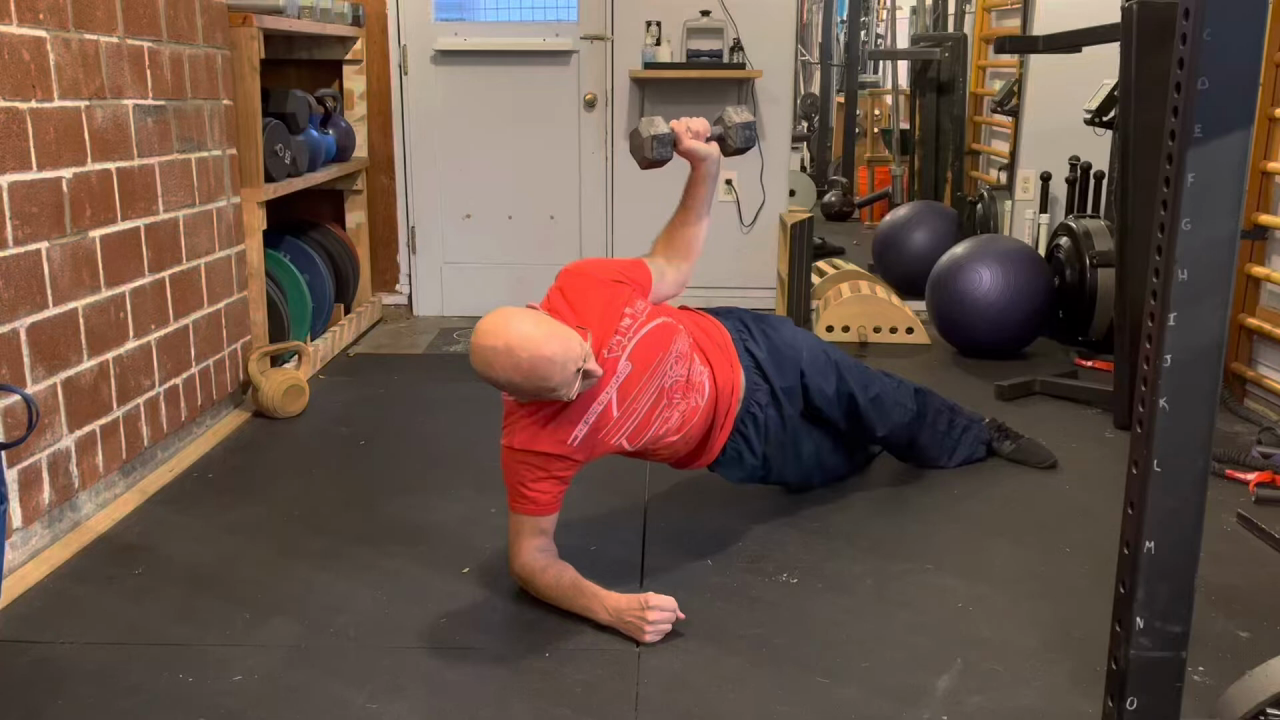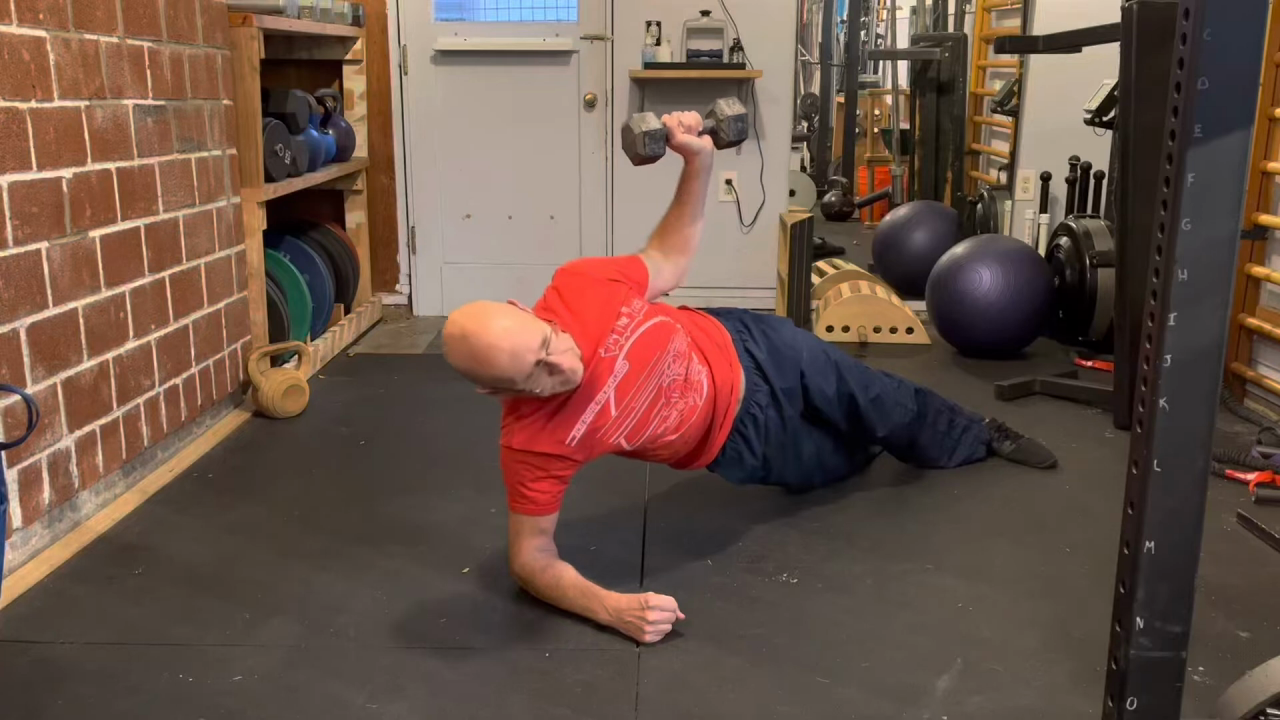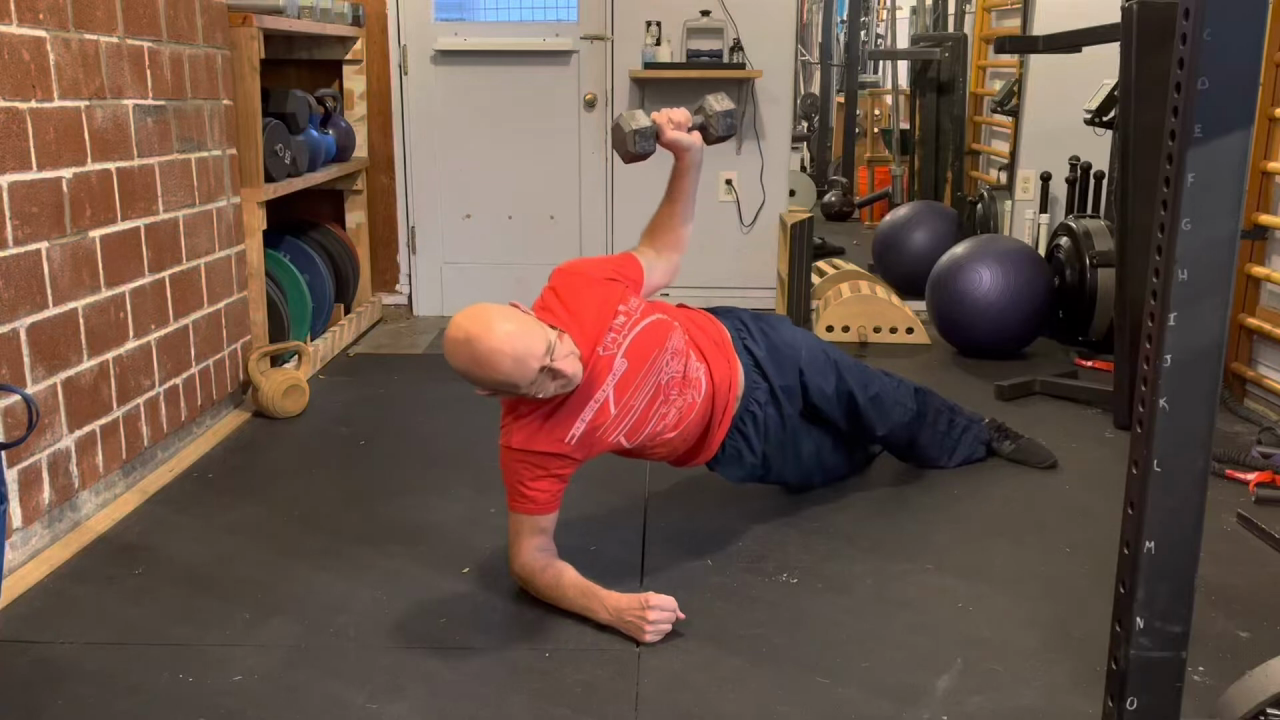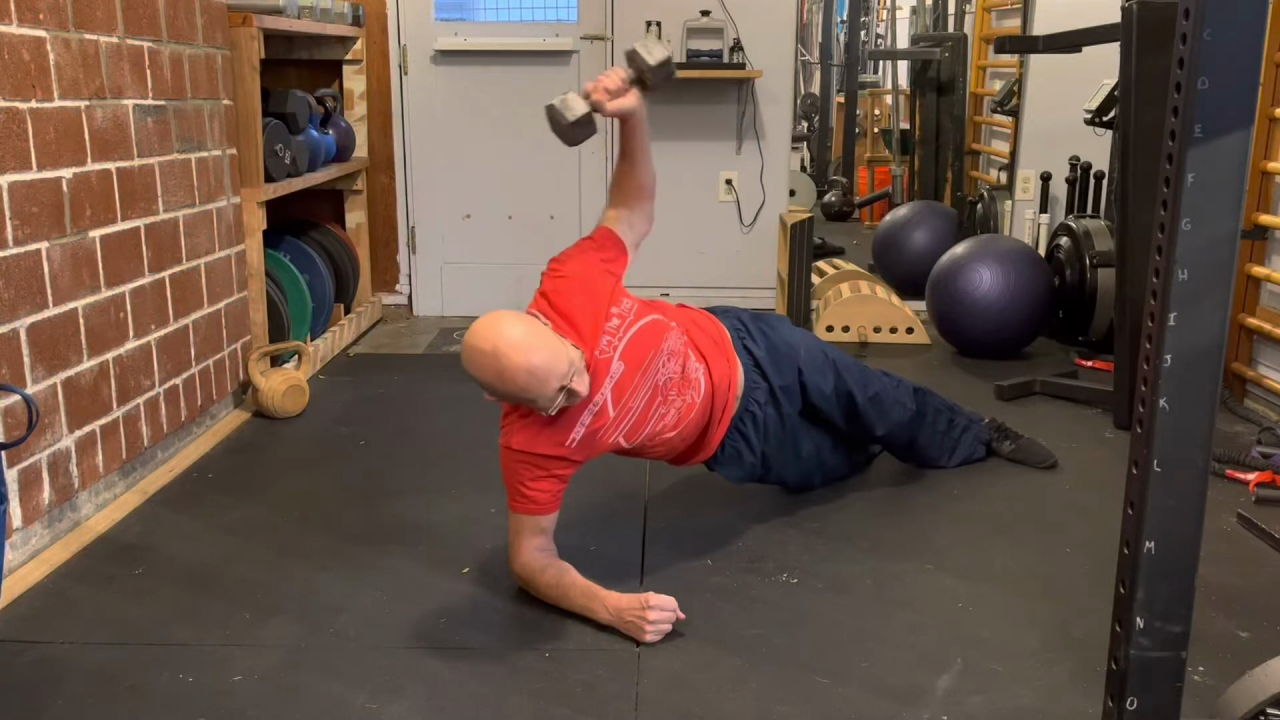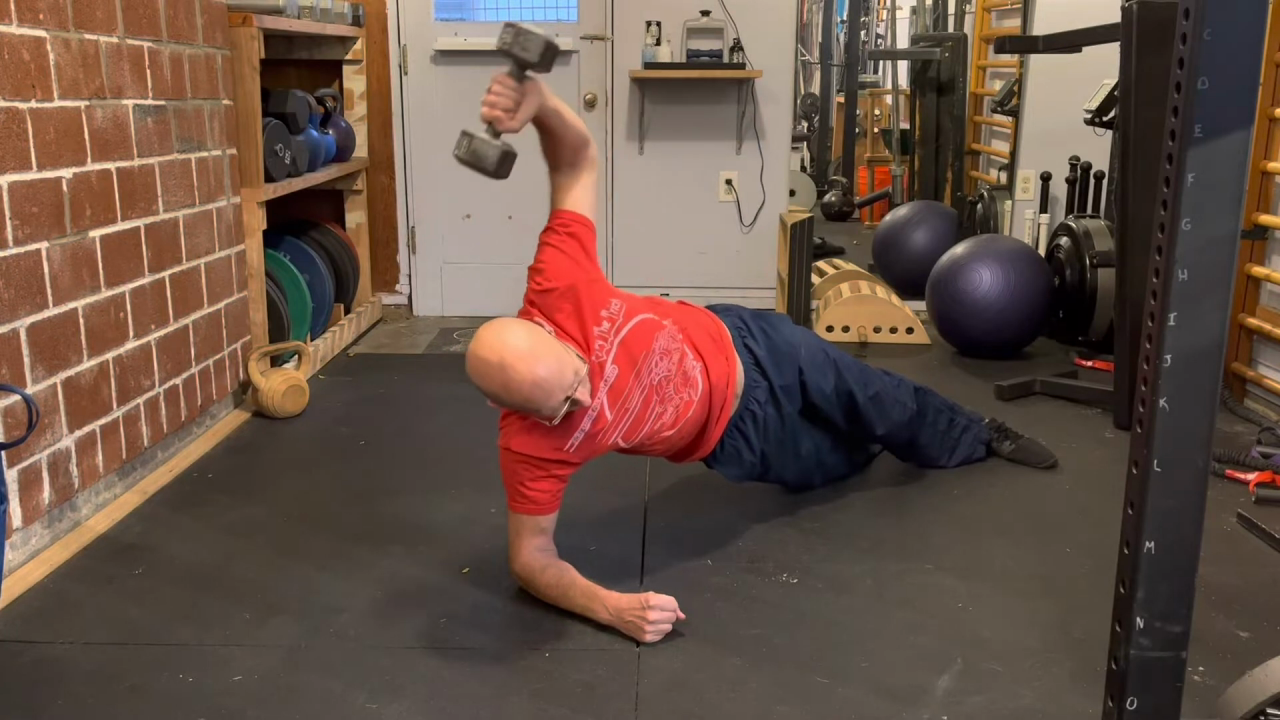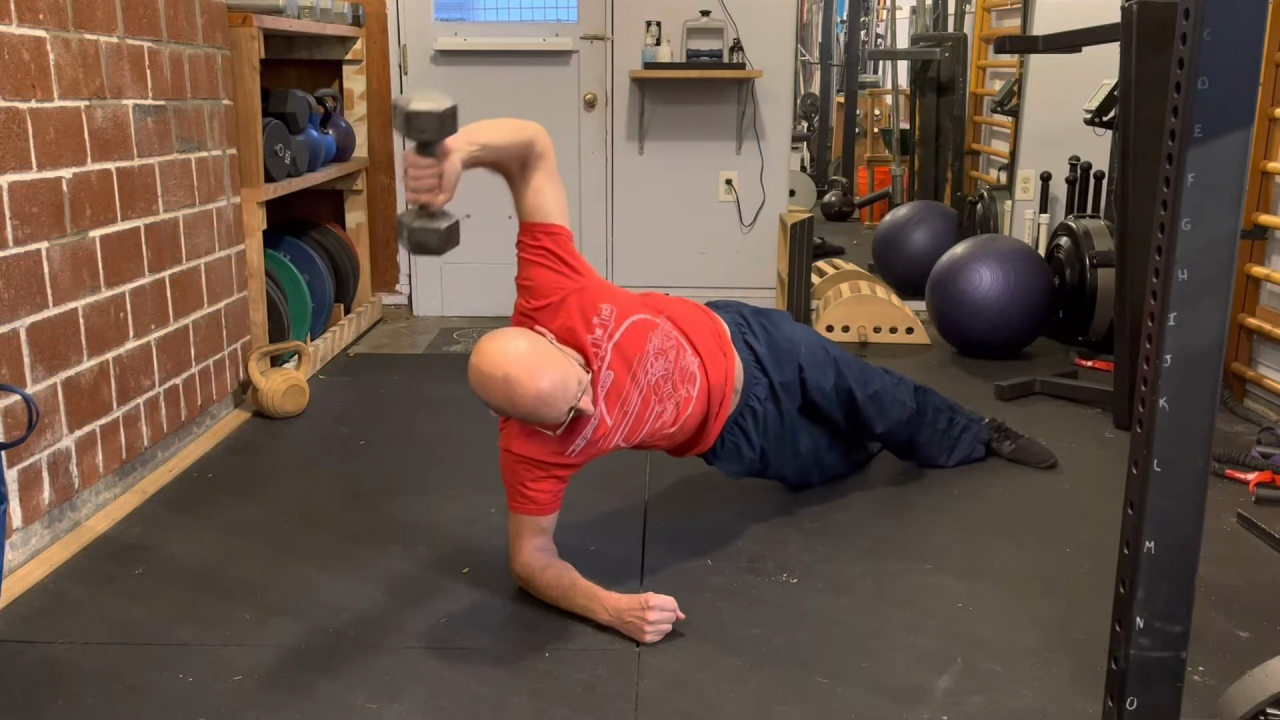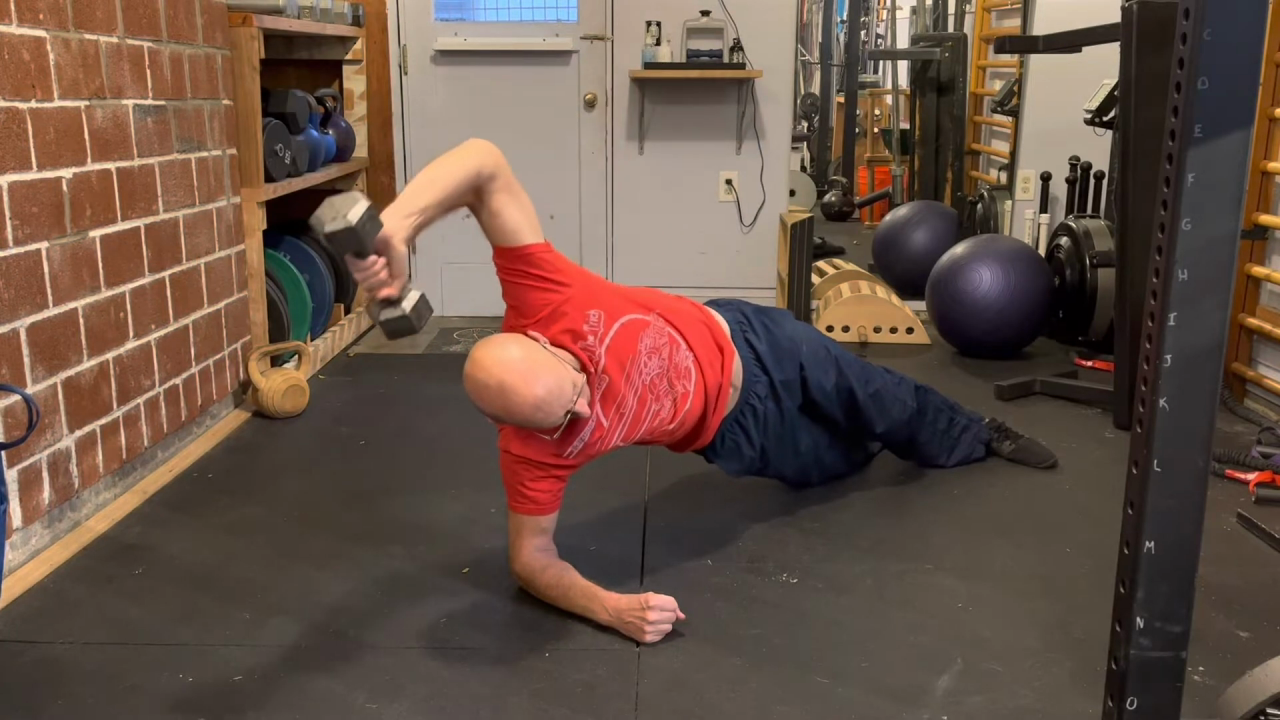
dt=0.4s
person 1, frame 1
left shoulder: (581, 286)
right shoulder: (533, 442)
left elbow: (671, 268)
right elbow: (530, 556)
left wrist: (705, 166)
right wrist: (612, 608)
left hip: (744, 349)
right hip: (736, 441)
left knee: (886, 405)
right knee: (839, 461)
left ankle: (982, 434)
right ankle: (927, 444)
person 1, frame 2
left shoulder: (577, 286)
right shoulder: (531, 441)
left elbow: (668, 262)
right elbow: (529, 556)
left wrist: (700, 161)
right wrist: (612, 608)
left hip: (743, 348)
right hip: (736, 441)
left knee: (888, 406)
right knee: (837, 463)
left ankle: (980, 434)
right ankle: (923, 444)
person 1, frame 3
left shoulder: (574, 287)
right shoulder: (531, 441)
left elbow: (661, 257)
right elbow: (531, 558)
left wrist: (689, 157)
right wrist: (613, 608)
left hip: (742, 347)
right hip: (735, 440)
left knee: (888, 407)
right knee: (837, 463)
left ankle: (979, 435)
right ankle: (924, 442)
person 1, frame 4
left shoulder: (568, 286)
right shoulder: (531, 441)
left elbow: (633, 210)
right elbow: (531, 556)
left wrist: (632, 117)
right wrist: (612, 608)
left hip: (743, 347)
right hip: (737, 438)
left knee: (889, 408)
right knee: (838, 462)
left ankle: (980, 434)
right ankle: (925, 444)
person 1, frame 5
left shoulder: (558, 293)
right shoulder: (531, 442)
left elbow: (580, 157)
right elbow: (530, 557)
left wrist: (537, 102)
right wrist: (612, 608)
left hip: (745, 347)
right hip: (736, 436)
left knee: (889, 406)
right knee: (838, 461)
left ankle: (981, 436)
right ankle: (926, 445)
person 1, frame 6
left shoulder: (551, 300)
right shoulder: (532, 447)
left elbow: (532, 145)
right elbow: (530, 557)
left wrist: (455, 149)
right wrist: (610, 608)
left hip: (743, 342)
right hip: (734, 435)
left knee: (887, 405)
right knee: (834, 462)
left ankle: (980, 437)
right ankle: (920, 444)
person 1, frame 7
left shoulder: (544, 300)
right shoulder: (532, 447)
left elbow: (484, 163)
right elbow: (531, 558)
left wrist: (394, 224)
right wrist: (611, 608)
left hip: (745, 342)
right hip: (735, 431)
left knee: (888, 405)
right knee: (835, 462)
left ankle: (978, 435)
right ankle: (922, 446)
